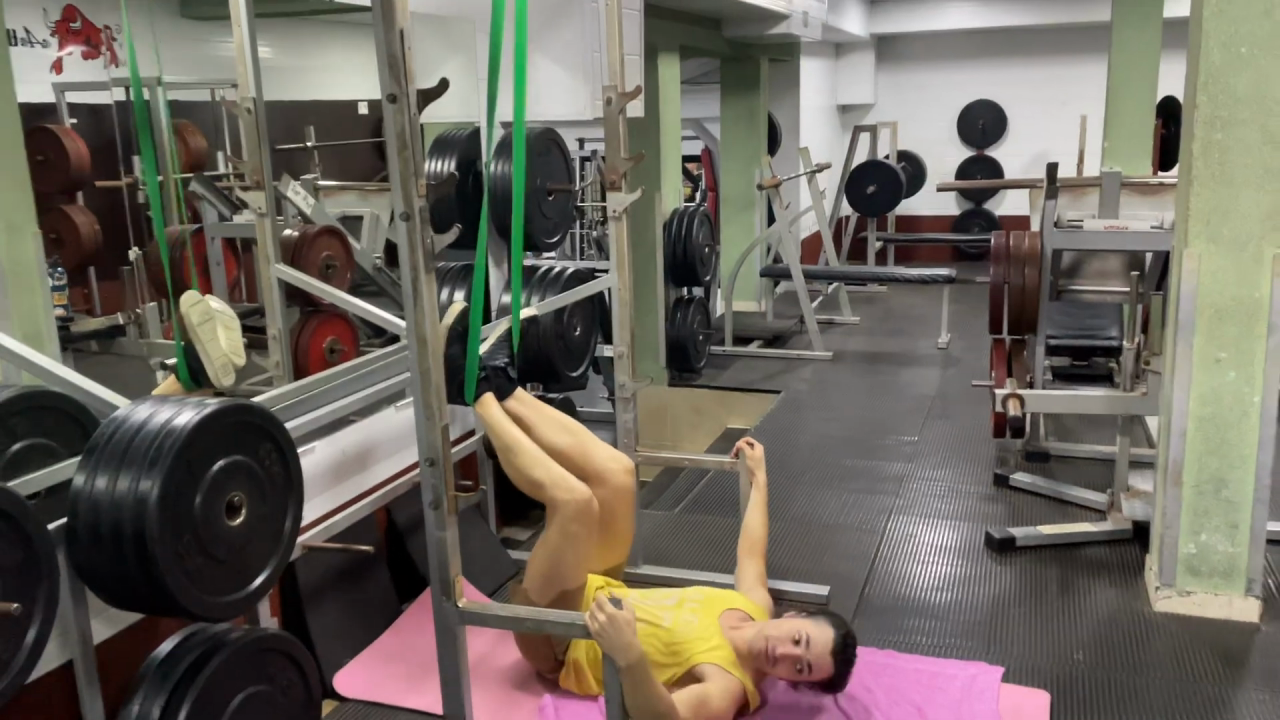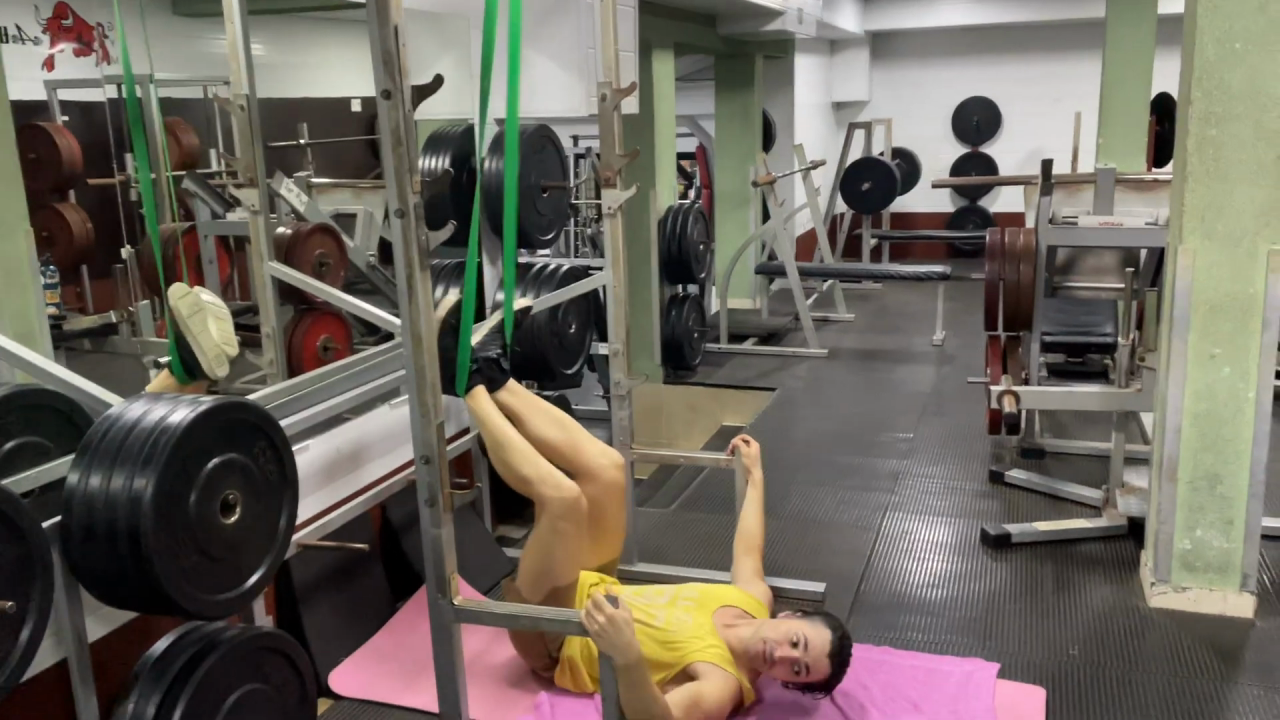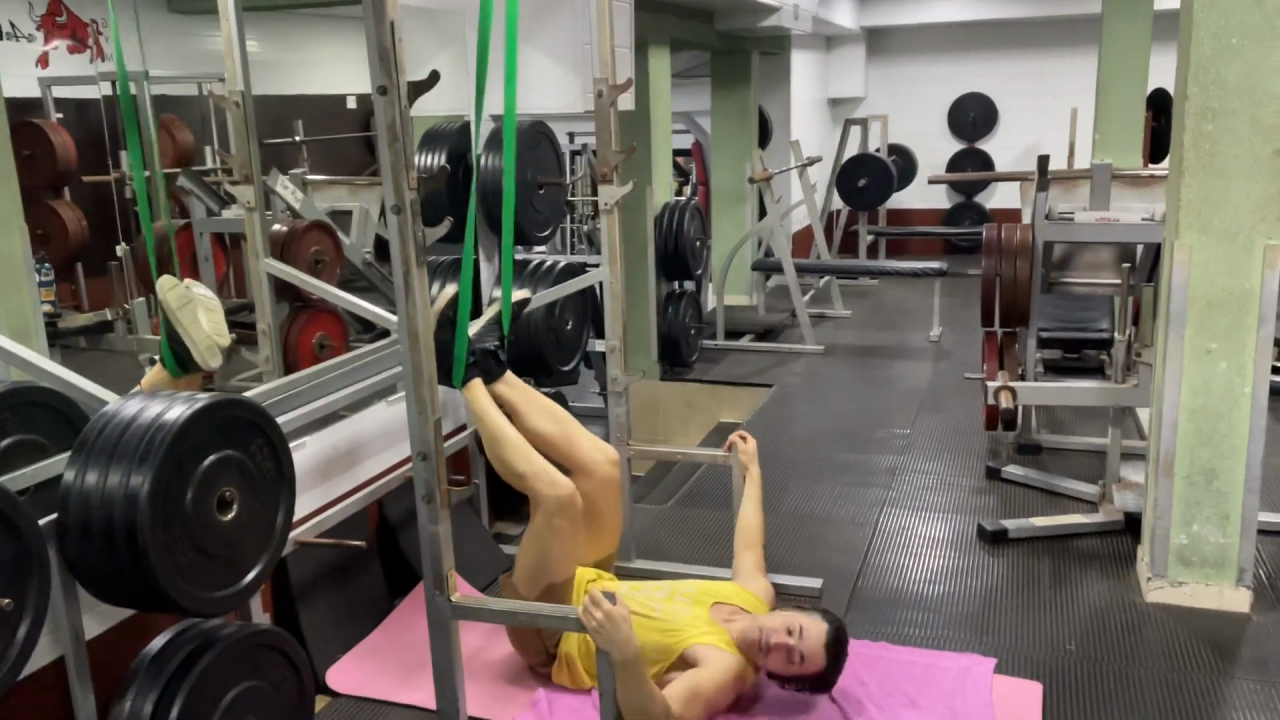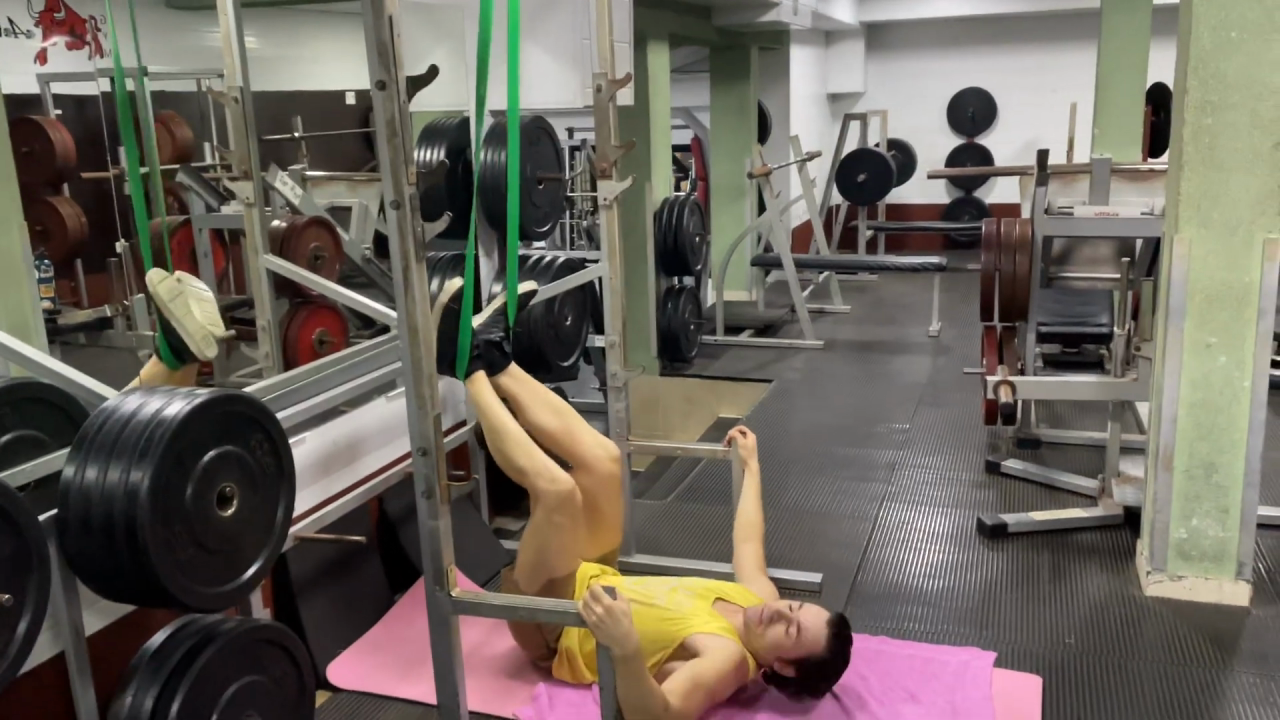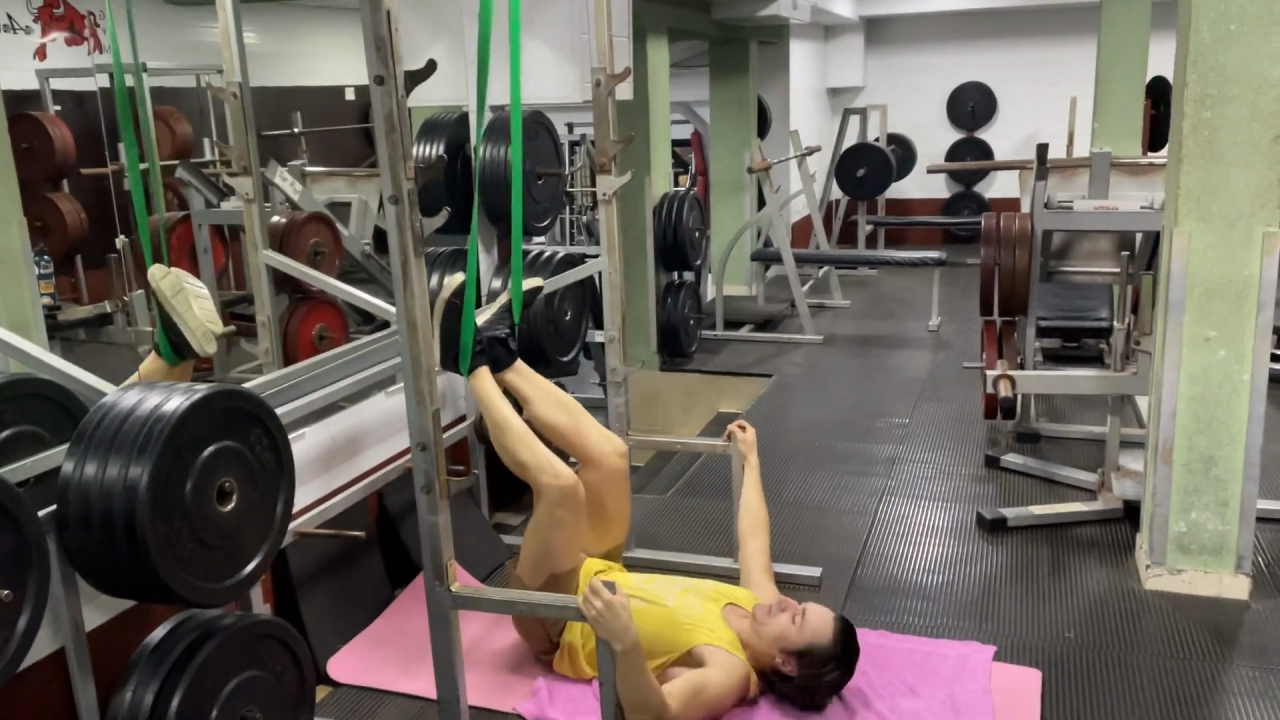
dt=0.1s
person 1, frame 1
left shoulder: (728, 687)
right shoulder: (754, 608)
right elbow: (751, 557)
left wrist: (629, 656)
right wrist: (759, 479)
left hip: (560, 645)
right hip: (594, 594)
left knee: (574, 497)
right knee: (616, 472)
left ankle: (478, 391)
right ankle: (500, 387)
person 1, frame 2
left shoulder: (723, 685)
right shoulder: (754, 604)
right elbow: (748, 554)
left wrist: (627, 655)
right wrist: (756, 476)
left hip: (554, 642)
right hip: (590, 591)
left knee: (562, 495)
right knee: (606, 467)
left ankle: (471, 384)
right ankle: (491, 378)
person 1, frame 3
left shoulder: (726, 670)
right shoulder: (755, 601)
right elbow: (749, 549)
left wrist: (625, 651)
right wrist: (752, 471)
left hip: (553, 639)
right hip: (586, 586)
left knee: (556, 492)
right knee: (600, 463)
left ankle: (469, 378)
right ankle: (488, 369)
person 1, frame 4
left shoulder: (727, 659)
right shoulder: (759, 598)
right elbow: (748, 543)
left wrist: (625, 646)
right wrist: (752, 467)
left hip: (555, 633)
right hip: (588, 582)
left knee: (556, 488)
right knee: (602, 460)
left ankle: (472, 369)
right ankle: (492, 360)
person 1, frame 5
left shoulder: (730, 672)
right shoulder: (762, 605)
right elbow: (755, 539)
left wrist: (625, 642)
right wrist: (750, 459)
left hip: (558, 626)
right hip: (595, 576)
left knee: (559, 483)
right knee: (607, 454)
left ankle: (477, 366)
right ankle: (499, 356)
